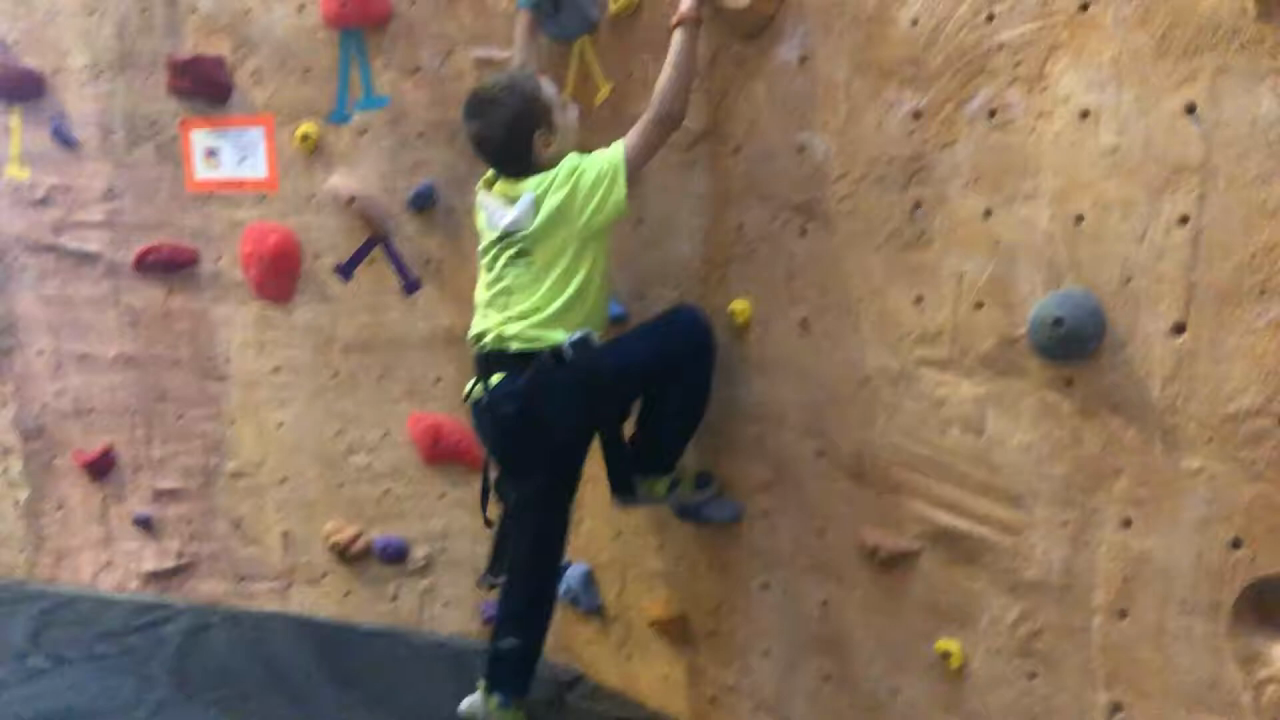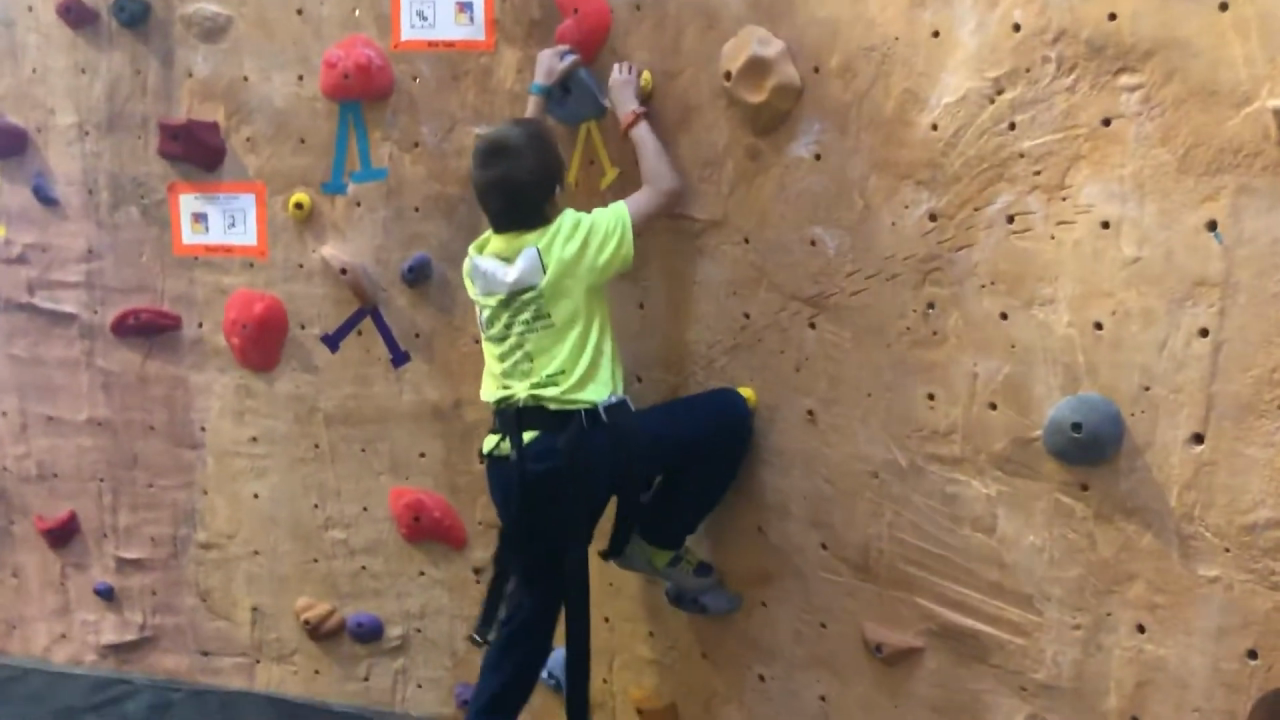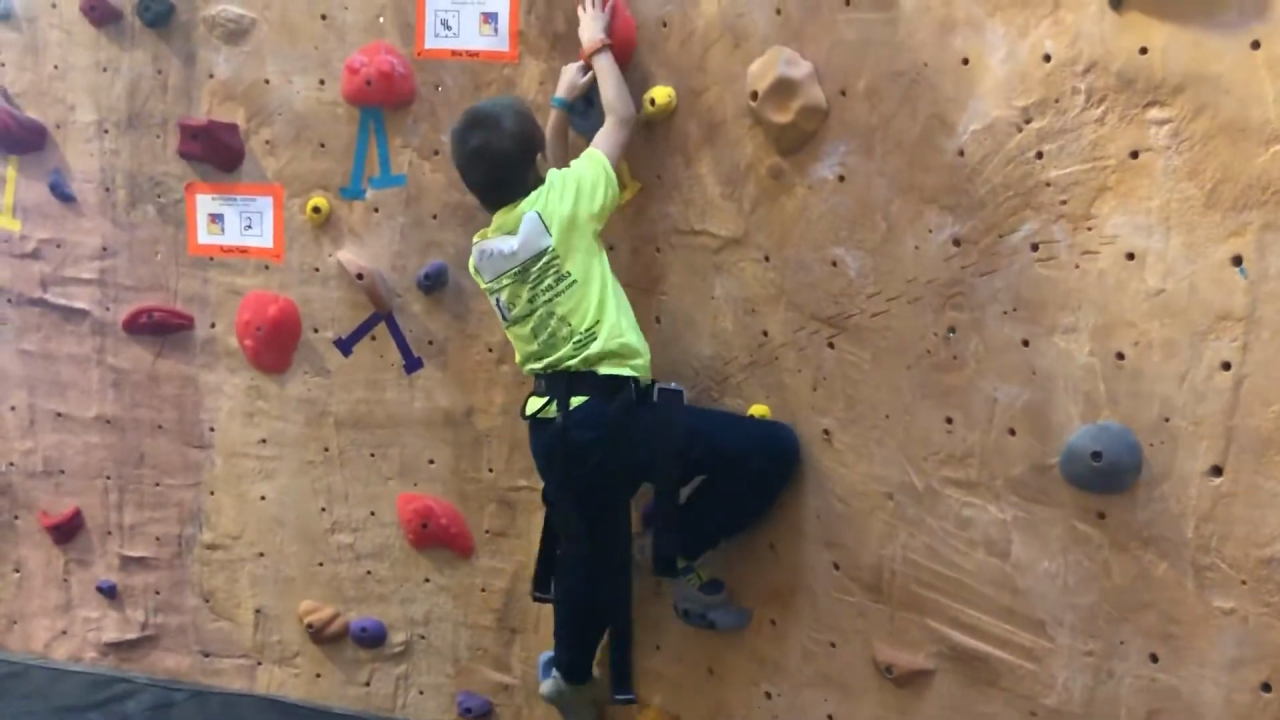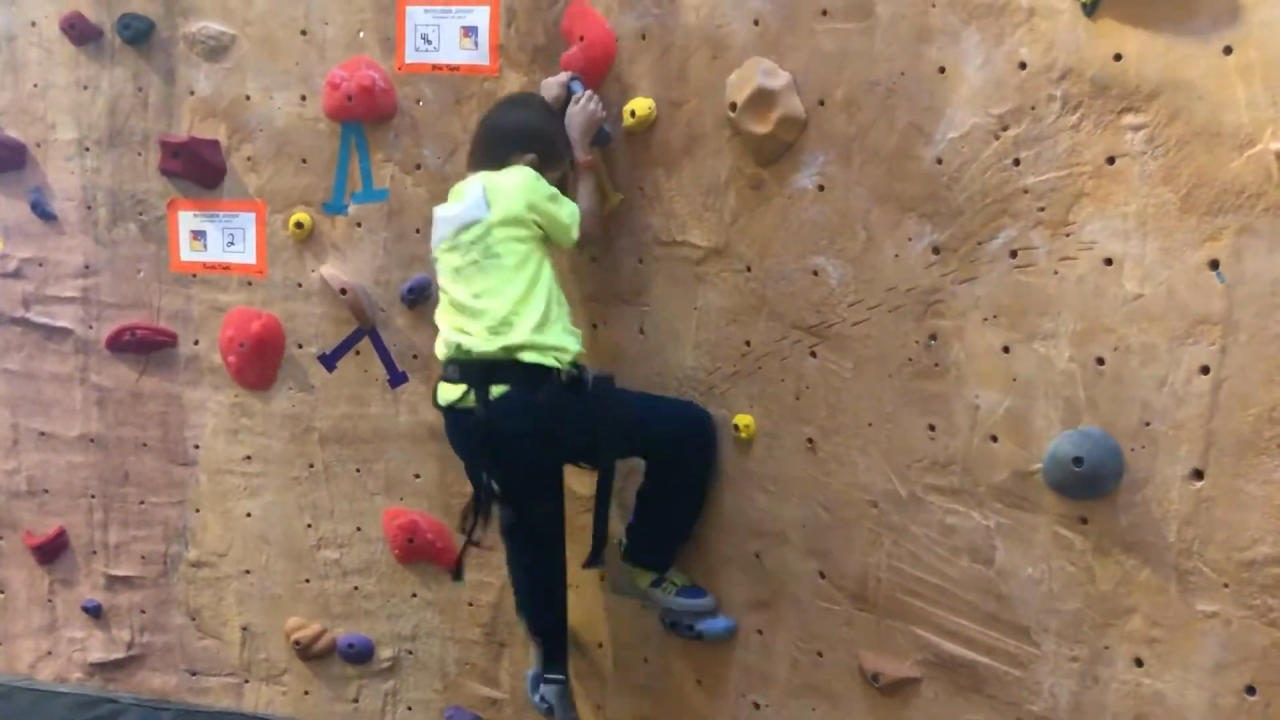
dt=1s
person 1, frame 1
left shoulder: (494, 186)
right shoulder: (574, 184)
left elbow: (520, 95)
right elbow: (665, 115)
left hip: (499, 395)
right hip: (552, 387)
left knee: (533, 542)
right knee: (688, 332)
right ankle: (650, 472)
person 1, frame 2
left shoulder: (479, 258)
right shoulder: (576, 240)
left elbow: (511, 184)
right elbow: (664, 186)
left wrist: (537, 94)
right wrist: (629, 107)
left hip: (513, 456)
right hip: (582, 444)
left knee: (529, 605)
right knee: (726, 414)
right ankle: (655, 541)
person 1, frame 3
left shoulder: (484, 250)
right shoulder: (561, 203)
right elbow: (621, 122)
left wrist: (560, 103)
left hip: (552, 425)
right hip: (613, 413)
left knee: (583, 552)
right knee: (773, 449)
right ankle: (676, 552)
person 1, frame 4
left shoulder: (450, 207)
right shoulder: (517, 186)
right elbow: (585, 227)
left wrist: (542, 114)
right wrist: (577, 141)
left hip: (463, 404)
right hip: (527, 398)
left knee: (531, 533)
right knee: (687, 433)
right ankle: (646, 565)
